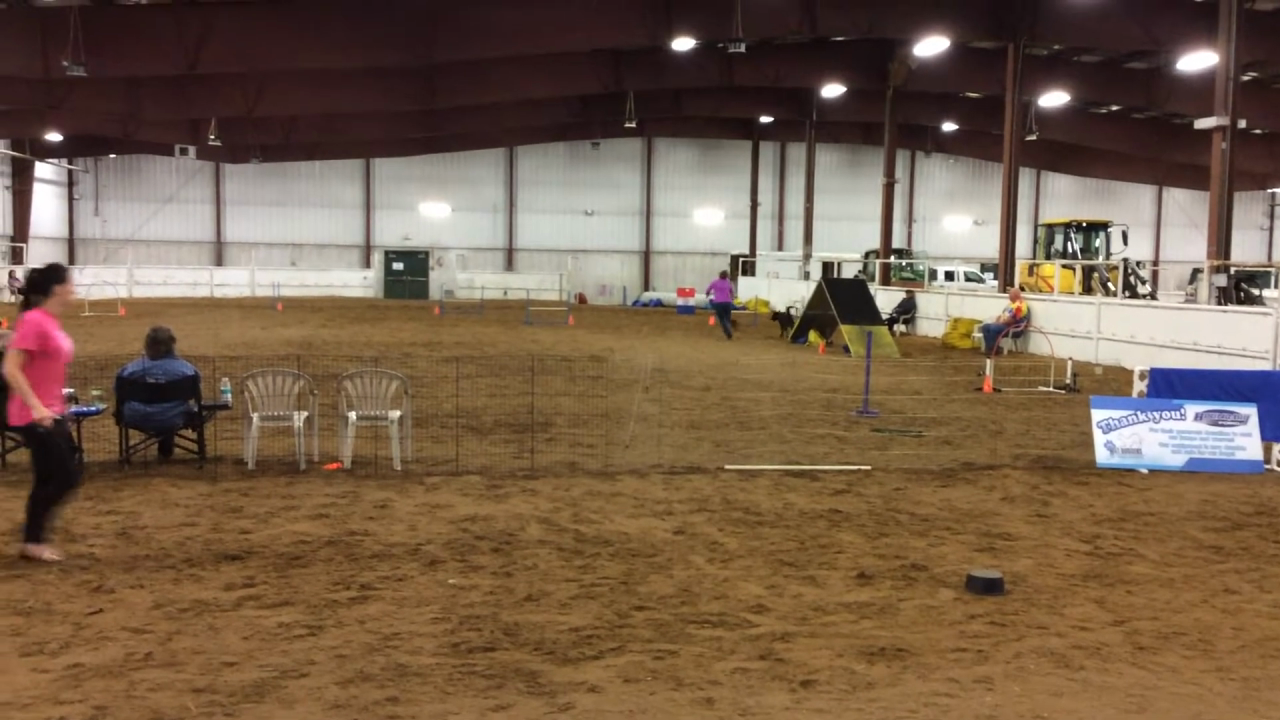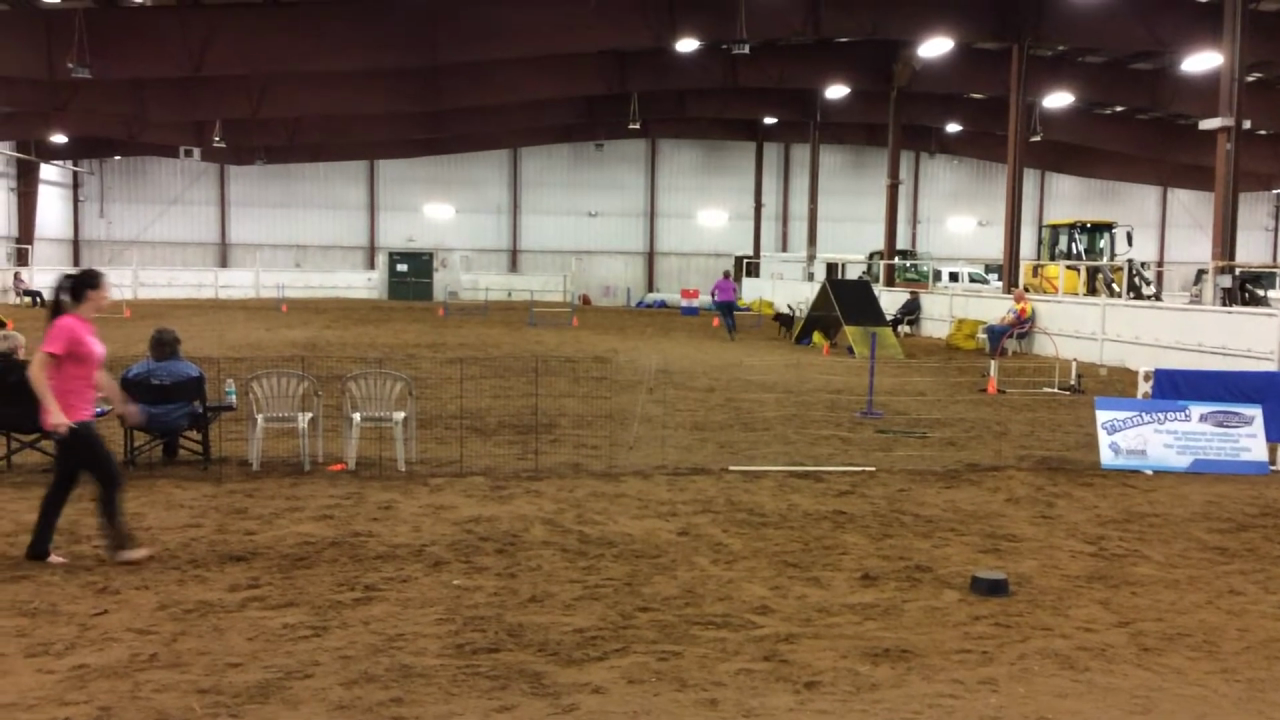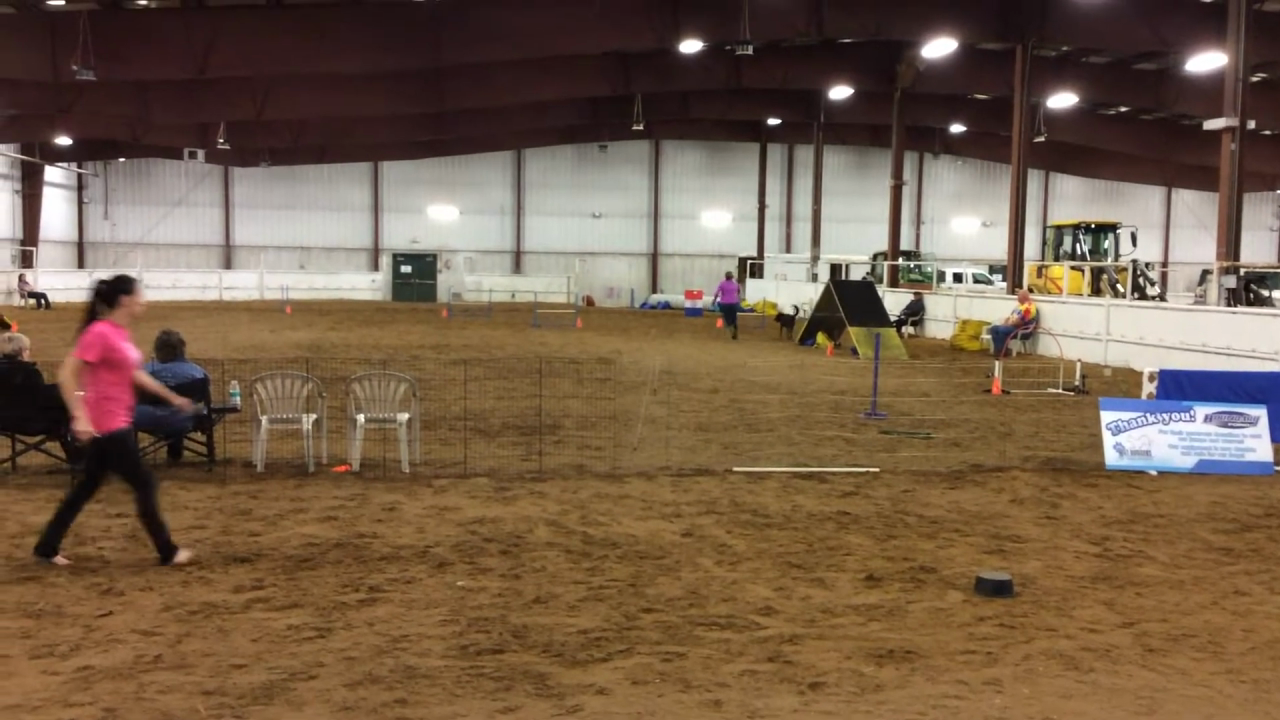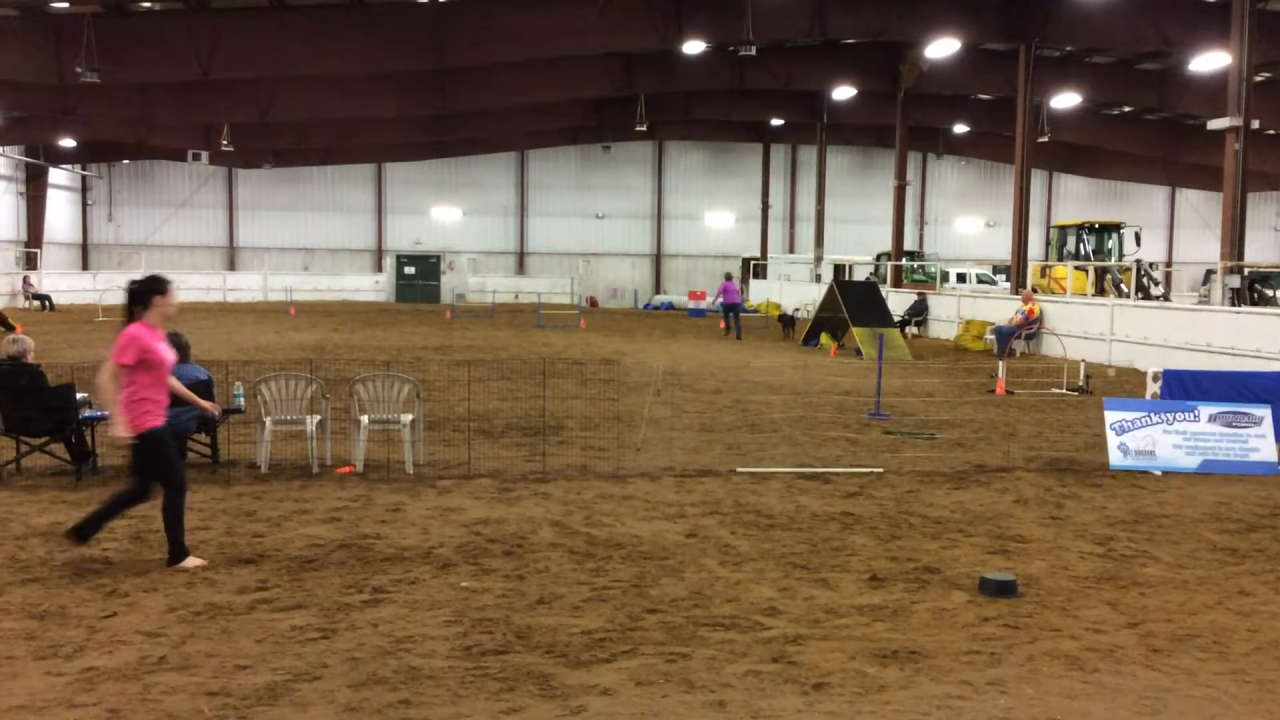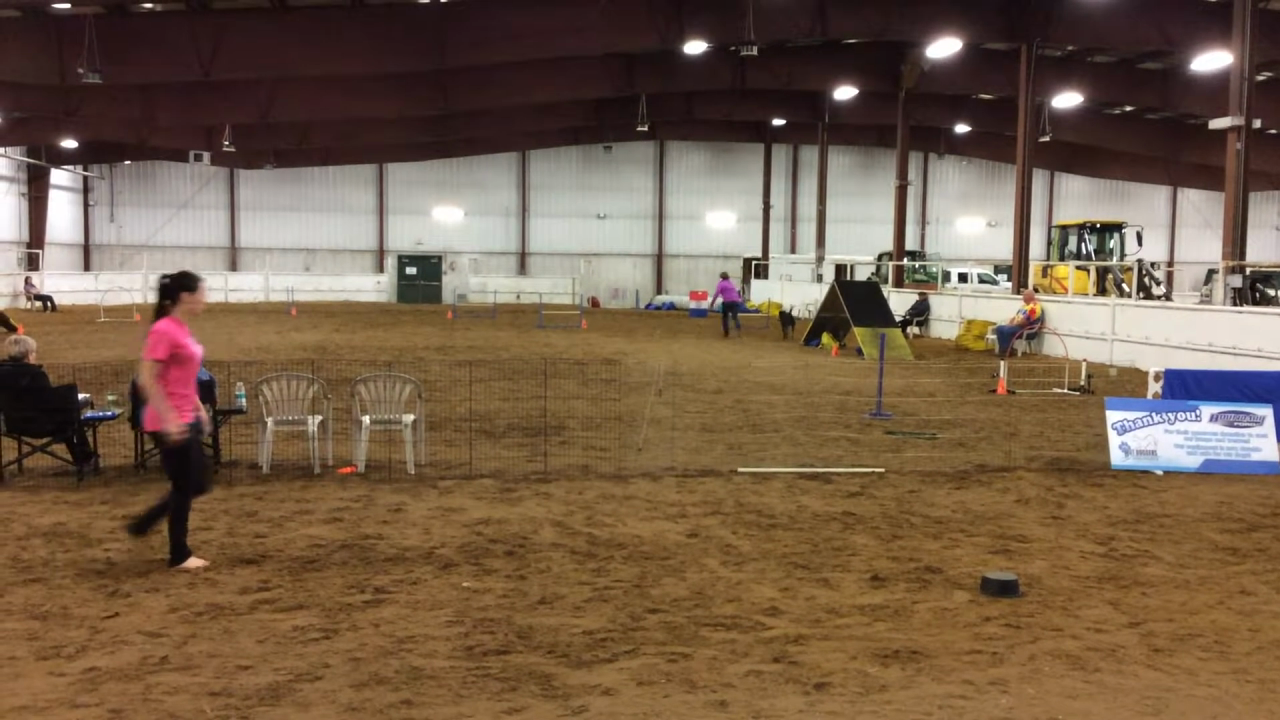
dt=0.1s
person 1, frame 1
left shoulder: (51, 322)
right shoulder: (34, 322)
left wrist: (57, 404)
right wrist: (37, 405)
left hip: (50, 415)
right hip: (34, 417)
left knee: (47, 480)
right knee: (66, 479)
left ankle: (35, 540)
right ankle: (33, 538)
person 1, frame 2
left shoulder: (86, 326)
right shoulder: (65, 327)
left elbow: (95, 373)
right elbow: (36, 371)
left wrist: (121, 403)
right wrist: (53, 410)
left hip: (81, 418)
right hip: (69, 420)
left knee: (64, 485)
right knee: (111, 478)
left ankle: (39, 548)
right ankle: (120, 546)
person 1, frame 3
left shoulder: (122, 333)
right shoulder: (99, 333)
left elbow: (134, 374)
right elbow: (67, 375)
left wrist: (170, 396)
right wrist: (80, 417)
left hip: (116, 422)
right hip: (107, 426)
left knee: (87, 488)
right knee: (145, 484)
left ankle: (48, 546)
right ankle: (167, 552)
person 1, frame 4
left shoulder: (157, 334)
right shoulder: (134, 335)
right elbow: (106, 380)
left wrist: (198, 402)
right wrist: (119, 422)
left hip: (154, 422)
right hip: (143, 425)
left knee: (141, 489)
right knee: (176, 485)
left ankle: (83, 531)
right ankle: (177, 554)
person 1, frame 5
left shoulder: (182, 329)
right shoulder: (163, 331)
right elbow: (146, 380)
left wrist: (200, 408)
right wrist: (168, 420)
left hip: (186, 420)
right hip: (170, 424)
left knee: (196, 484)
right knee: (187, 486)
left ankle: (139, 525)
right ankle: (179, 555)
